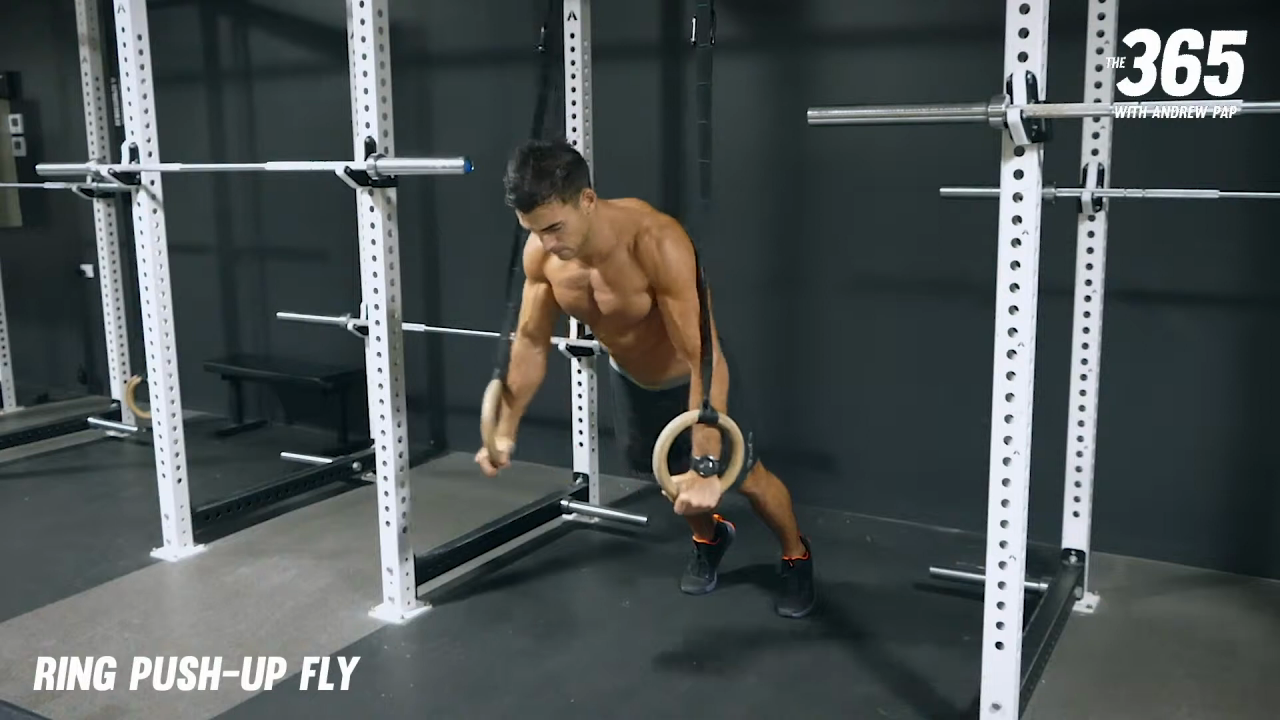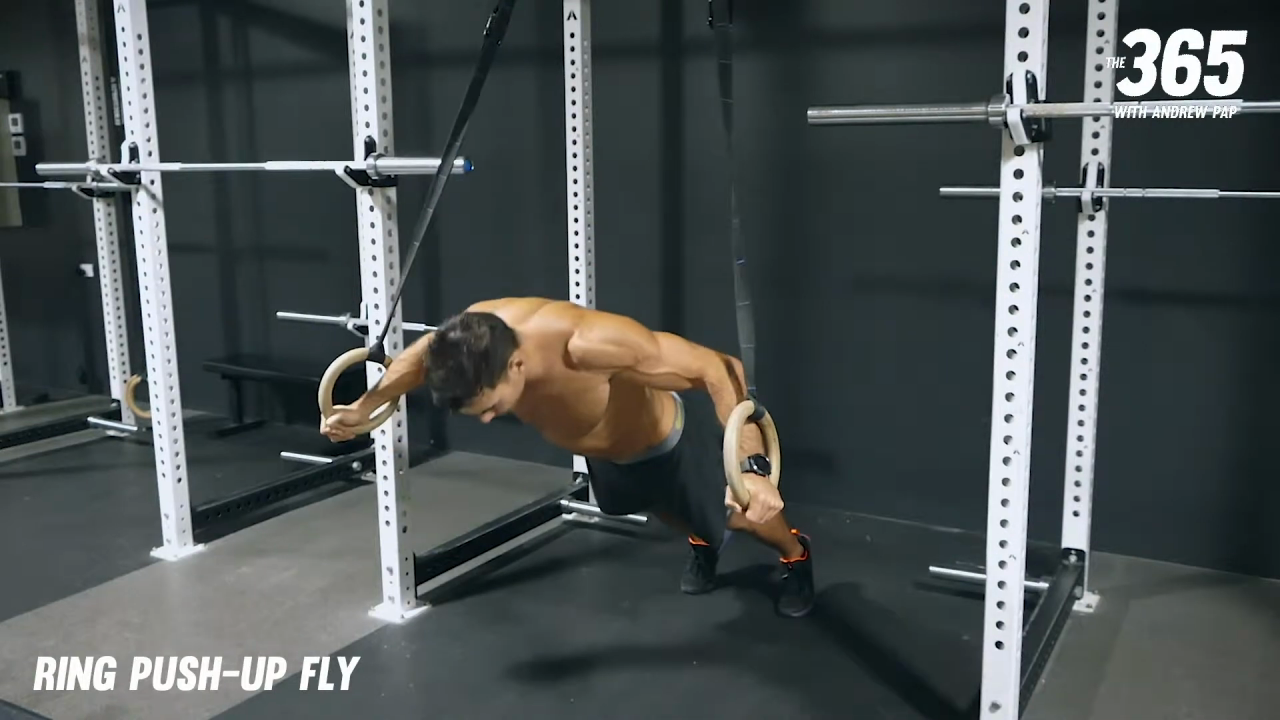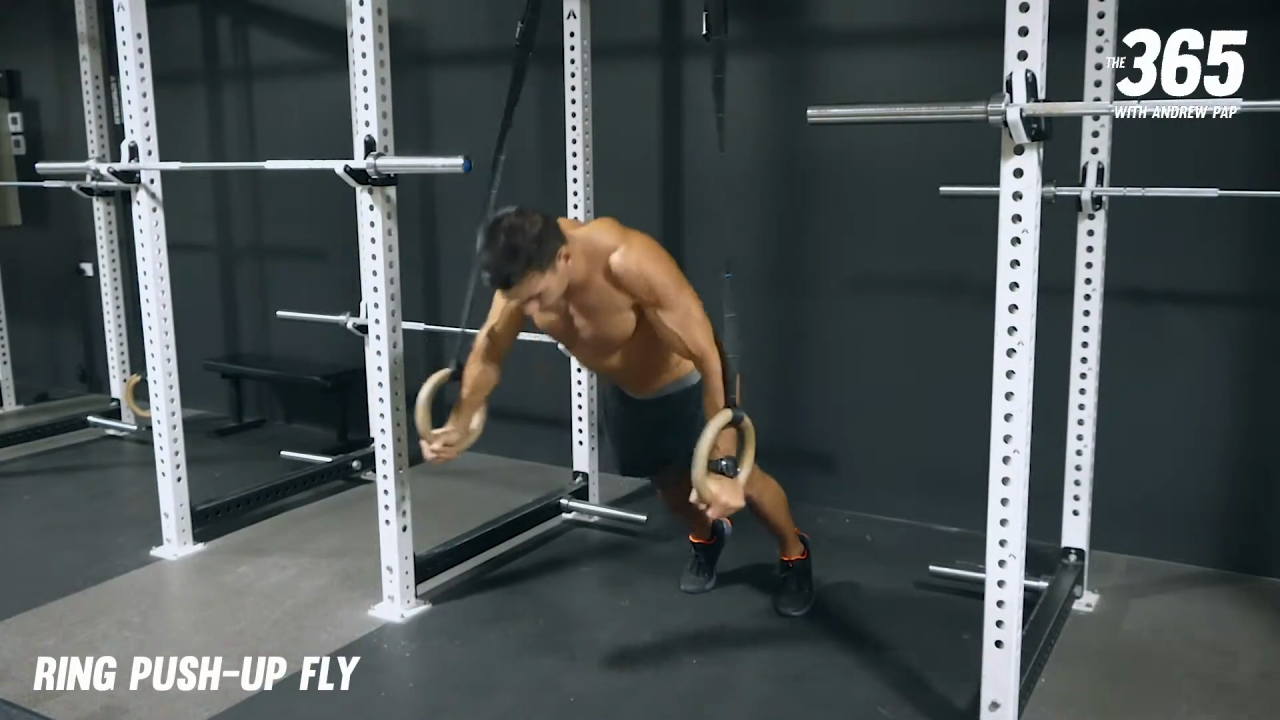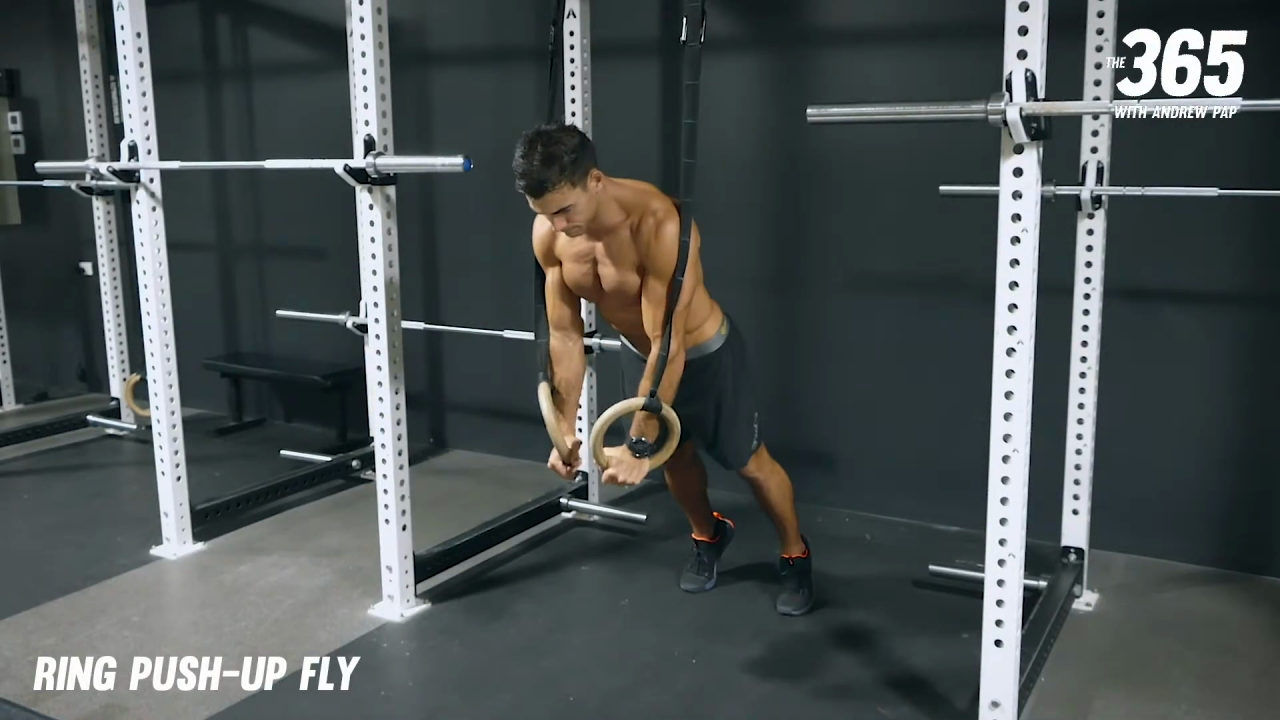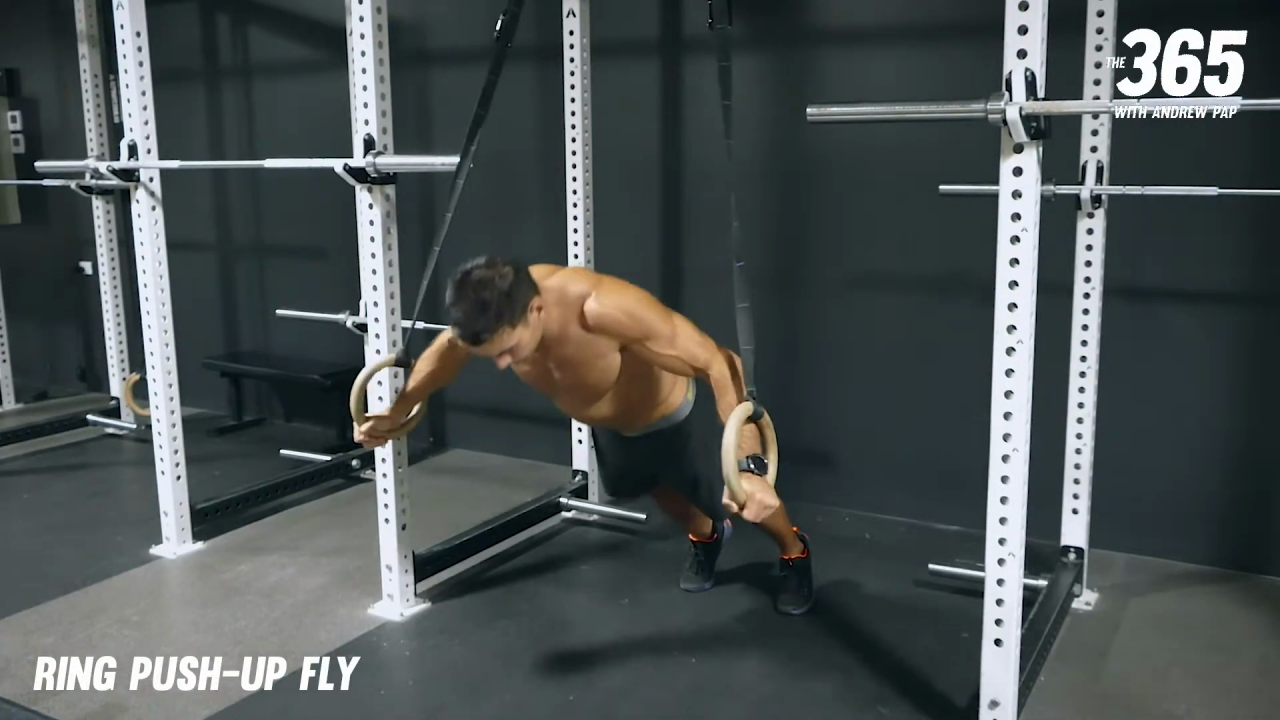
dt=1s
person 1, frame 1
left shoulder: (655, 241)
right shoulder: (540, 252)
left elbow: (702, 357)
right elbow: (531, 340)
right wrist: (506, 428)
left hip: (689, 377)
right hip: (630, 378)
left knee: (745, 476)
right knee: (661, 475)
left ankle: (796, 557)
right ankle: (709, 538)
person 1, frame 2
left shoulder: (585, 343)
right shoulder: (478, 333)
left elbow: (722, 370)
right elbow: (422, 355)
left wrist: (753, 468)
right wrist: (363, 408)
left hip: (666, 442)
right hip: (604, 452)
left knee: (737, 512)
right knee: (658, 509)
left ankle: (796, 554)
right ankle: (702, 542)
person 1, frame 3
left shoulder: (629, 262)
right shoulder: (527, 266)
left elbow: (709, 359)
right elbow: (491, 344)
right wrist: (458, 422)
left hip: (684, 387)
right hip: (621, 392)
left knee: (741, 483)
right knee: (665, 478)
left ankle: (795, 555)
right ankle: (705, 539)
person 1, frame 4
left shoulder: (659, 225)
right shoulder: (548, 233)
left elbow: (669, 346)
right elbow: (565, 334)
left wrist: (638, 447)
right wrist: (567, 428)
left hip: (705, 354)
right hip: (639, 353)
left knee: (749, 462)
right knee: (674, 454)
left ankle: (795, 555)
right ankle: (708, 535)
person 1, frame 5
left shoulder: (604, 308)
right shoulder: (499, 311)
left elbow: (722, 365)
right elbow: (446, 349)
left wrist: (751, 467)
right wrist: (395, 415)
left hip: (673, 419)
right hip: (610, 428)
left knee: (742, 500)
right knee: (661, 492)
left ankle: (794, 553)
right ankle: (704, 538)
